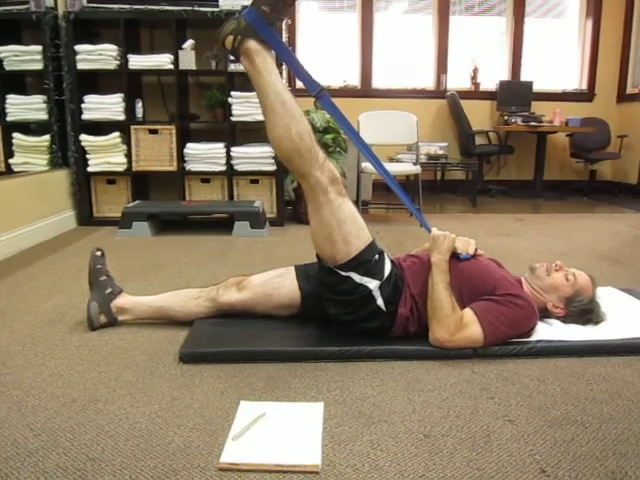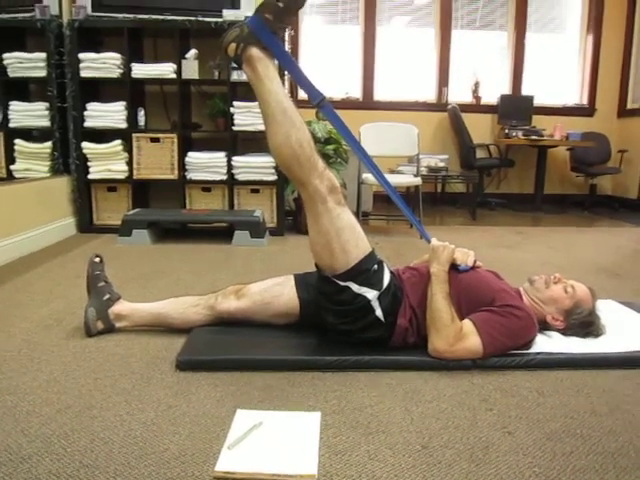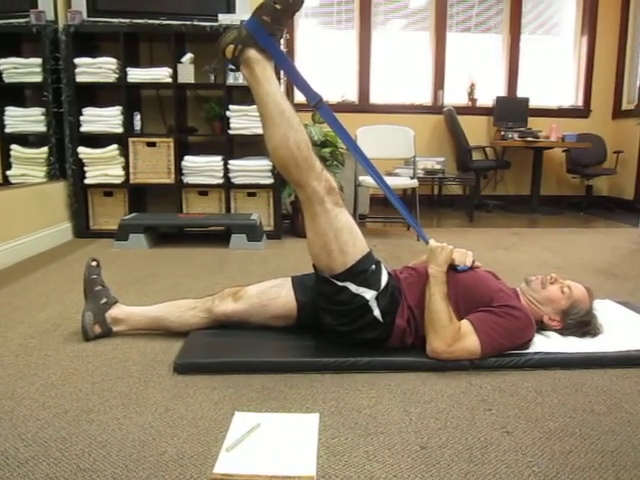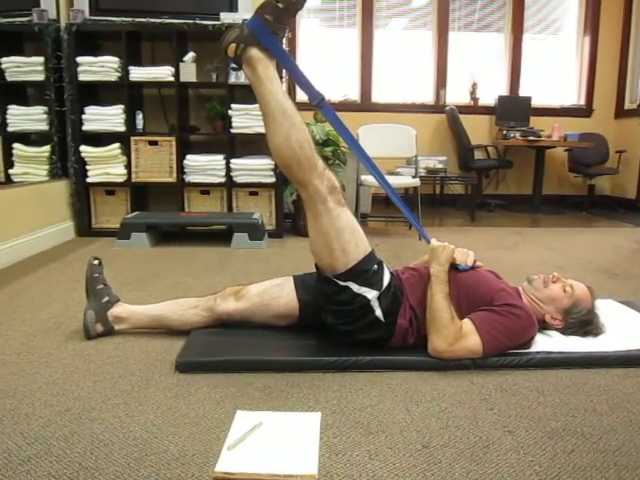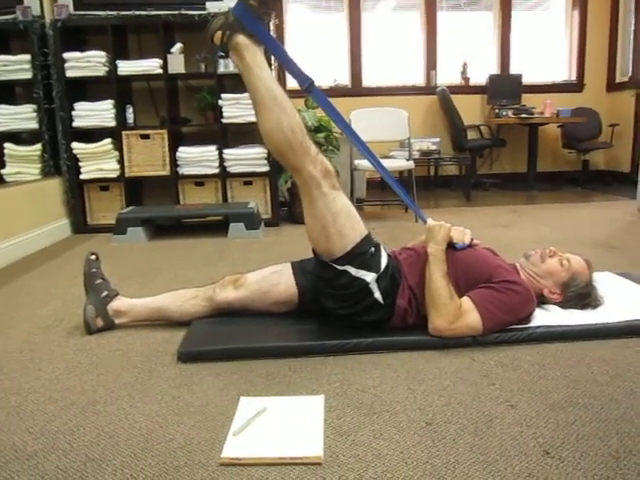
dt=1s
person 1, frame 1
left shoulder: (520, 308)
right shoulder: (502, 280)
left elbow: (444, 334)
left wrist: (440, 260)
right wrist: (448, 247)
left hip: (375, 300)
right hip: (372, 283)
left knee: (322, 177)
right ankle: (118, 306)
person 1, frame 2
left shoulder: (519, 320)
right shoulder: (500, 290)
left elbow: (443, 344)
left wrist: (439, 270)
right wrist: (445, 258)
left hip: (374, 310)
right hip: (371, 294)
left knee: (323, 187)
right ankle: (115, 313)
person 1, frame 3
left shoulder: (516, 320)
right shoulder: (497, 289)
left elbow: (441, 345)
left wrist: (436, 270)
right wrist: (442, 259)
left hip: (372, 312)
right hip: (365, 296)
left knee: (320, 188)
right ankle: (112, 317)
person 1, frame 4
left shoulder: (518, 319)
right shoulder: (499, 289)
left elbow: (442, 344)
left wrist: (439, 270)
right wrist: (441, 258)
left hip: (373, 312)
right hip: (364, 296)
left knee: (323, 187)
left ankle: (257, 56)
right ankle: (114, 315)
person 1, frame 5
left shoulder: (517, 295)
right shoulder: (499, 268)
left elbow: (443, 322)
left wrist: (436, 250)
right wrist: (437, 237)
left hip: (372, 293)
right hip: (372, 275)
left knee: (316, 172)
left ankle: (243, 42)
right ankle: (113, 309)
